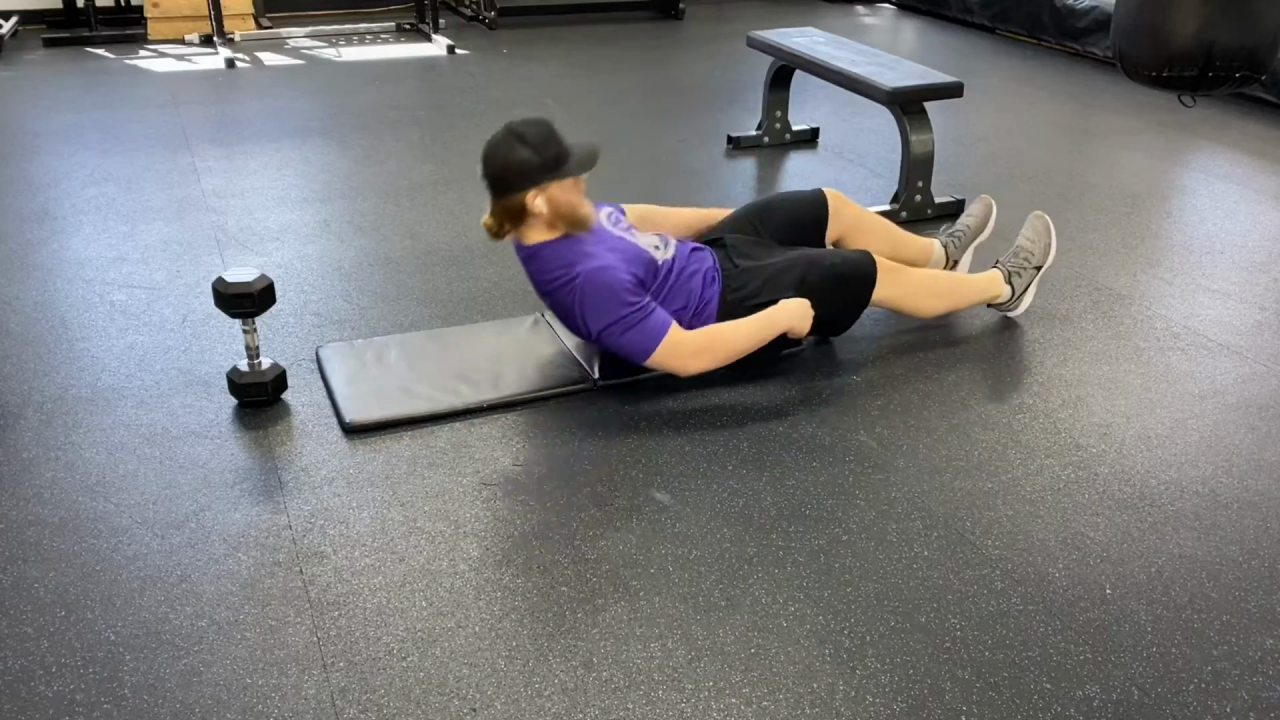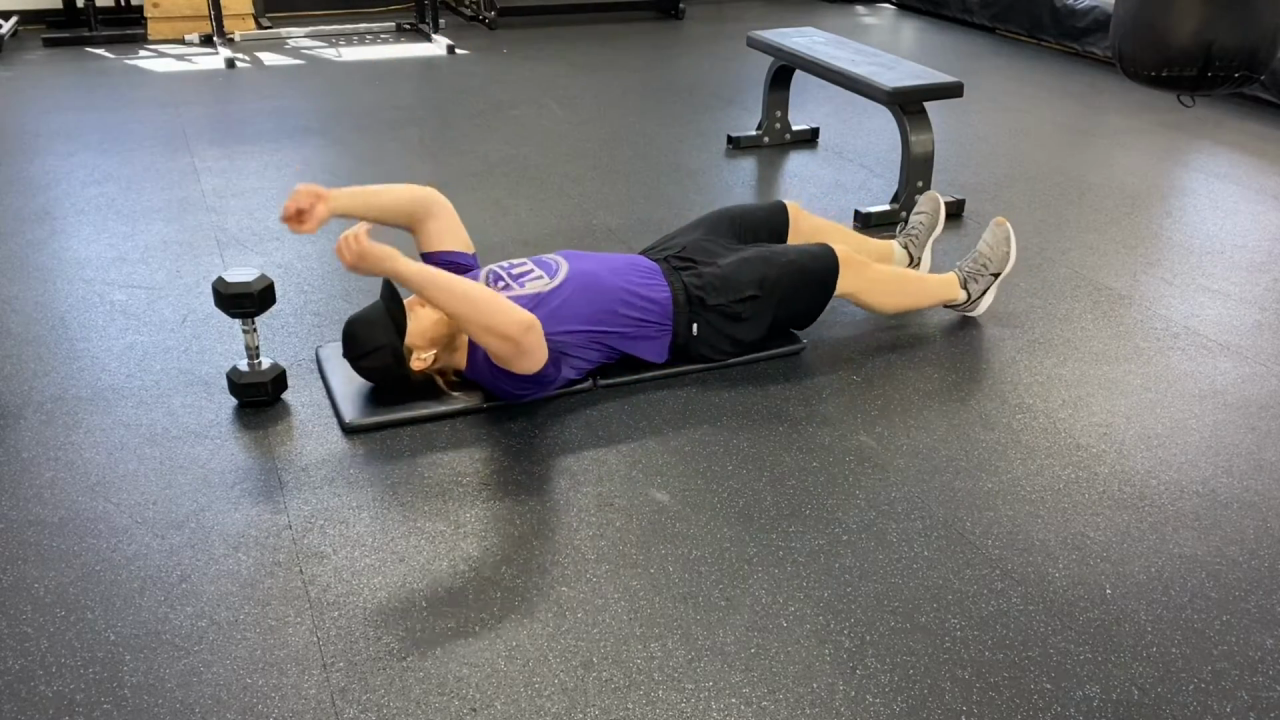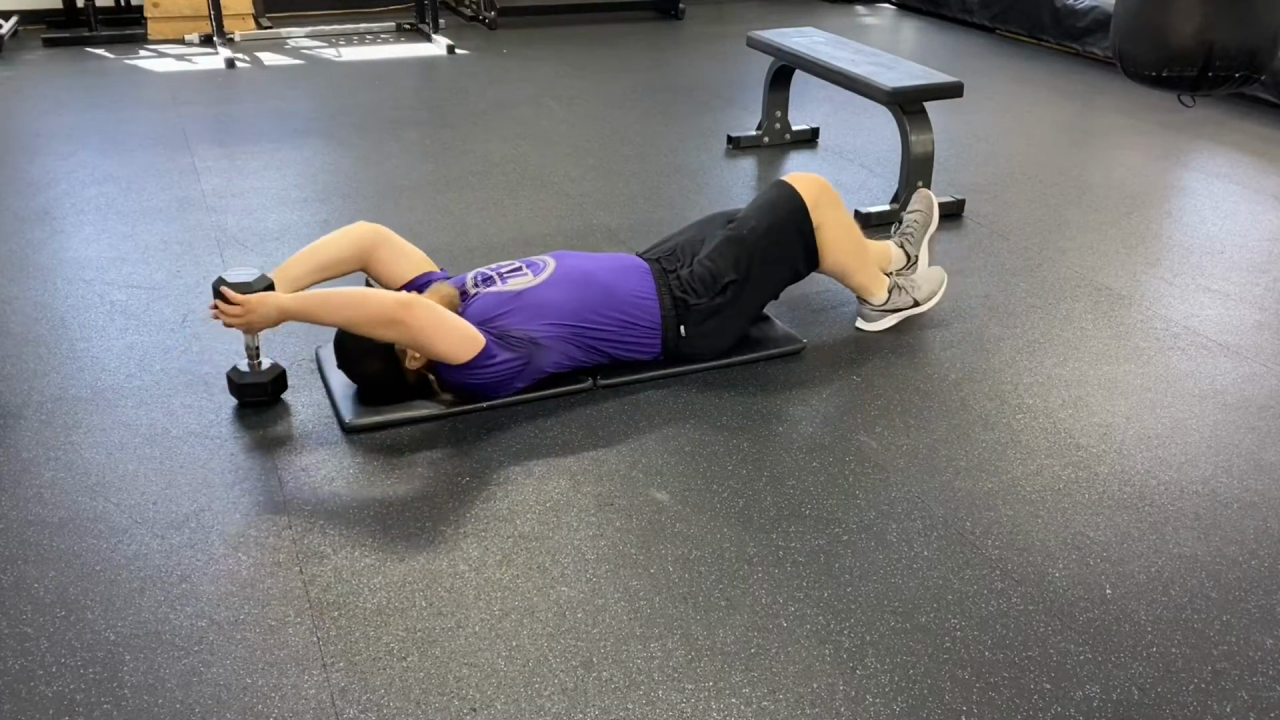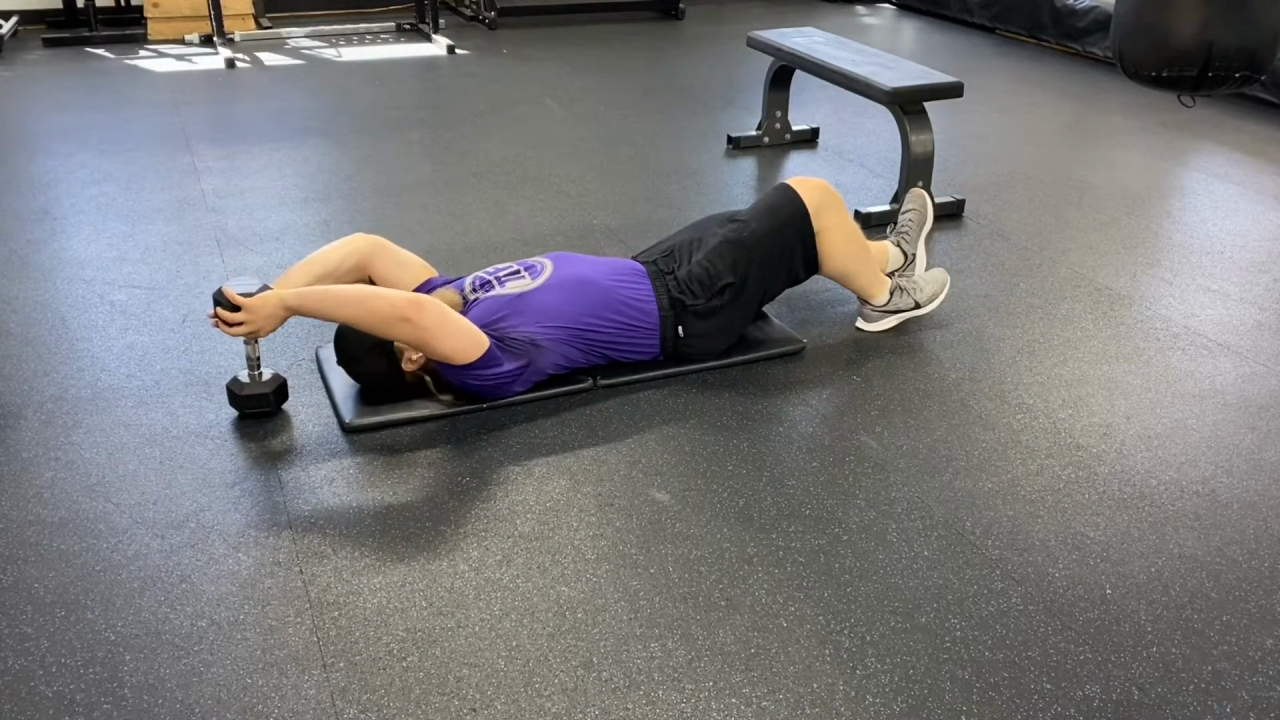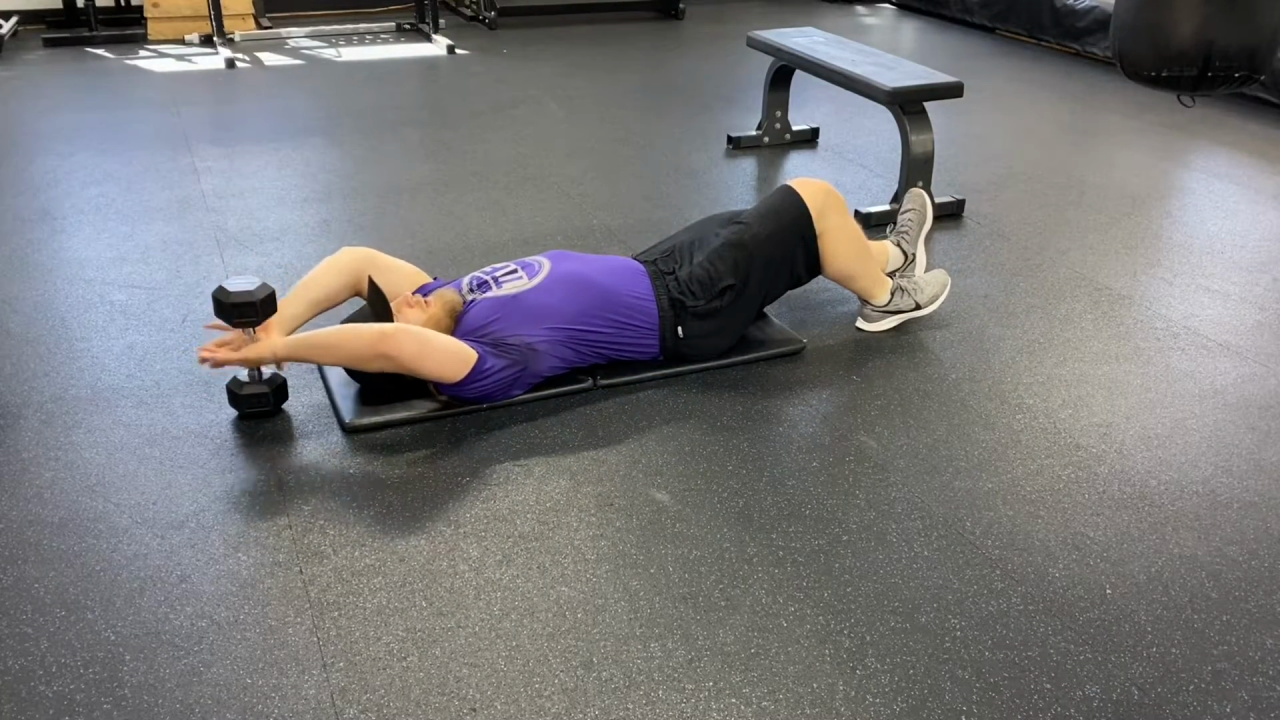
dt=1s
person 1, frame 1
left shoulder: (562, 218)
right shoulder: (588, 279)
right elbow: (687, 355)
left wrist: (716, 219)
right wrist: (780, 313)
left hip: (708, 259)
right hip: (724, 293)
left knee: (833, 209)
right knee: (877, 275)
left ankle: (941, 256)
right ankle: (1002, 286)
person 1, frame 2
left shoulder: (455, 295)
right shoulder: (504, 369)
left elbow: (430, 205)
right elbow: (516, 326)
left wrist: (335, 200)
right wrist: (387, 262)
left hip: (657, 270)
right hip: (692, 316)
left knee: (786, 217)
right knee: (838, 265)
left ankle: (900, 253)
right ankle: (959, 290)
person 1, frame 3
left shoulder: (448, 300)
right shoulder: (482, 367)
left elbow: (370, 238)
right elbow: (402, 313)
left wrist: (271, 287)
right wrist: (280, 308)
left hip: (652, 273)
right hip: (685, 313)
left knee: (774, 221)
right knee: (808, 195)
left ankle: (889, 255)
right ankle: (882, 297)
person 1, frame 4
left shoulder: (451, 303)
right shoulder: (478, 367)
left elbow: (365, 248)
right elbow: (407, 313)
left wrist: (273, 294)
right wrist: (282, 302)
left hip: (649, 275)
right hip: (684, 314)
left knee: (772, 217)
right knee: (810, 198)
left ankle: (885, 255)
right ankle: (884, 297)
person 1, frame 5
left shoulder: (449, 304)
right shoulder: (480, 366)
left elbow: (359, 260)
right elbow: (393, 345)
left wrist: (274, 314)
right wrist: (275, 345)
left hip: (651, 273)
right hip: (685, 315)
left knee: (775, 218)
right knee: (813, 201)
left ankle: (884, 256)
right ankle: (886, 298)
